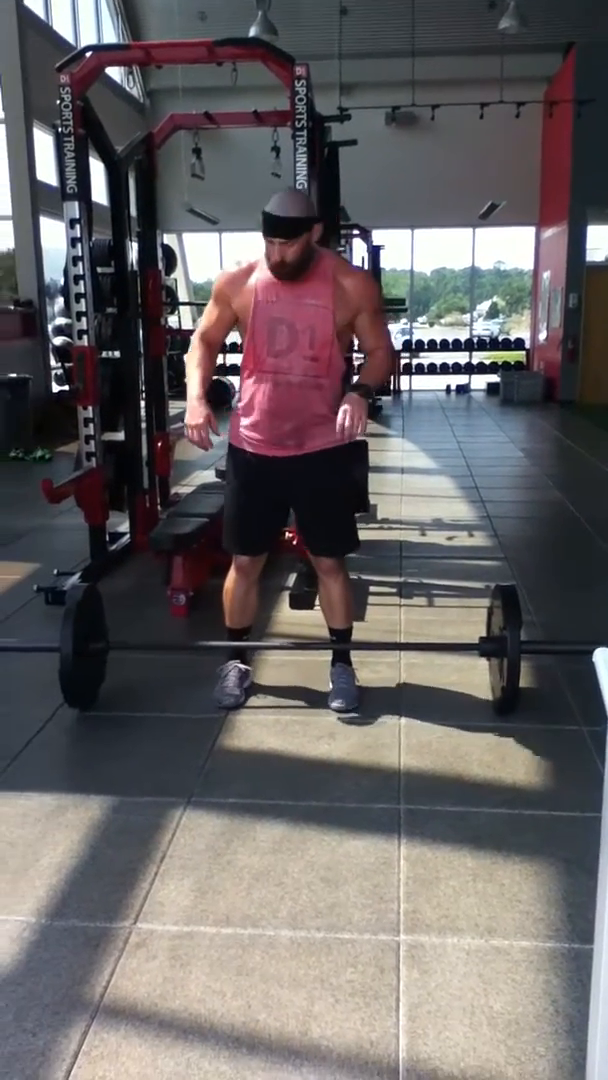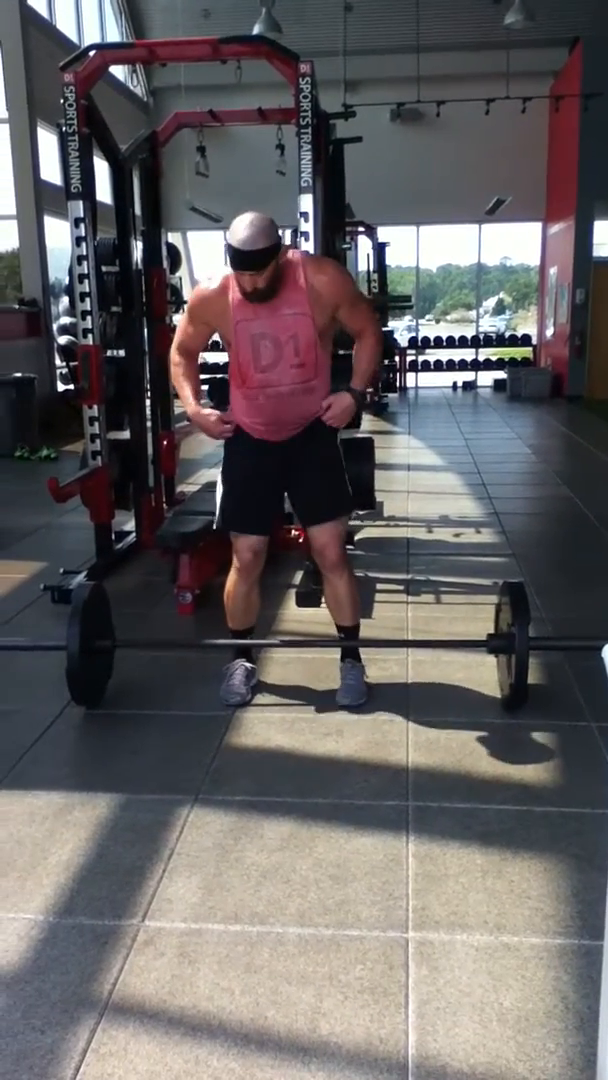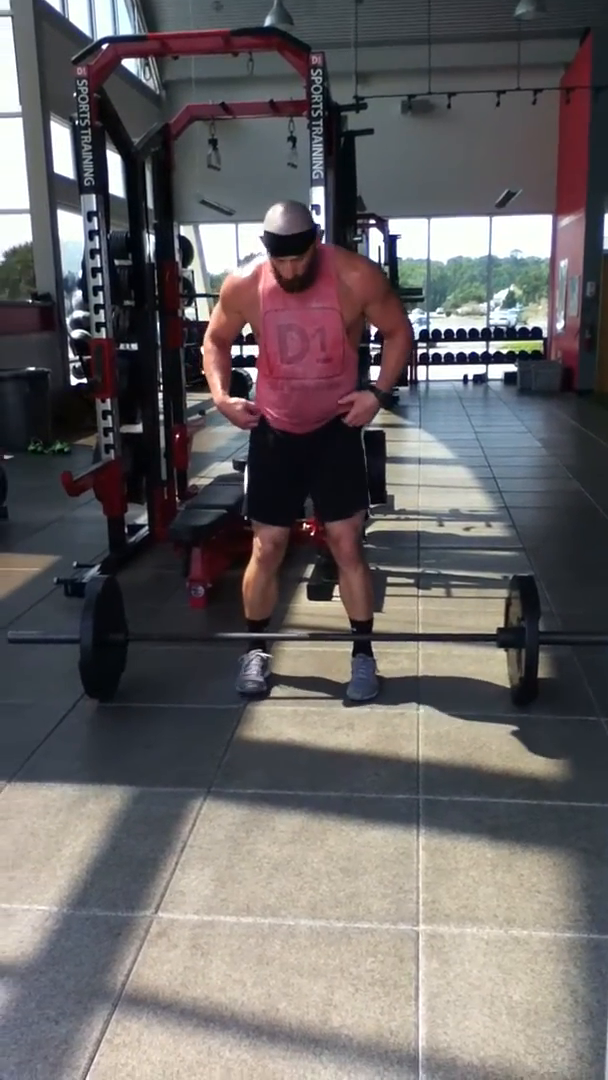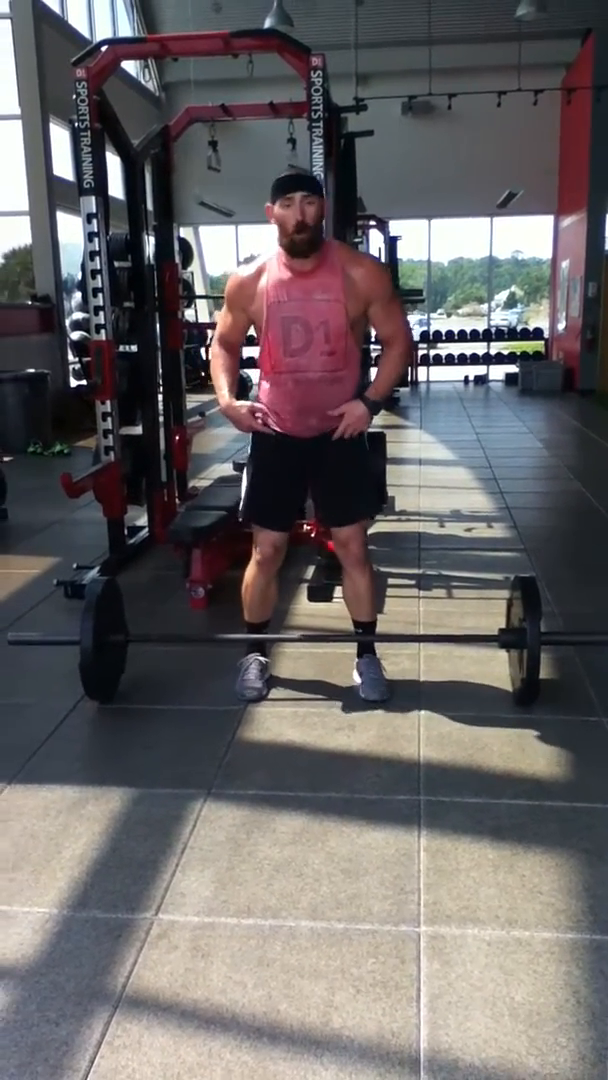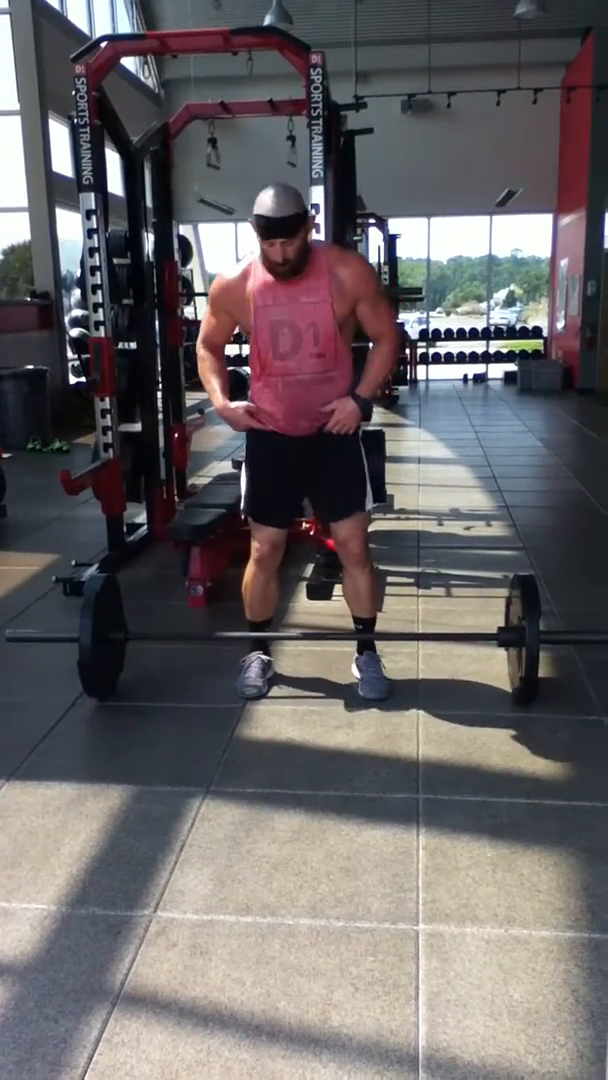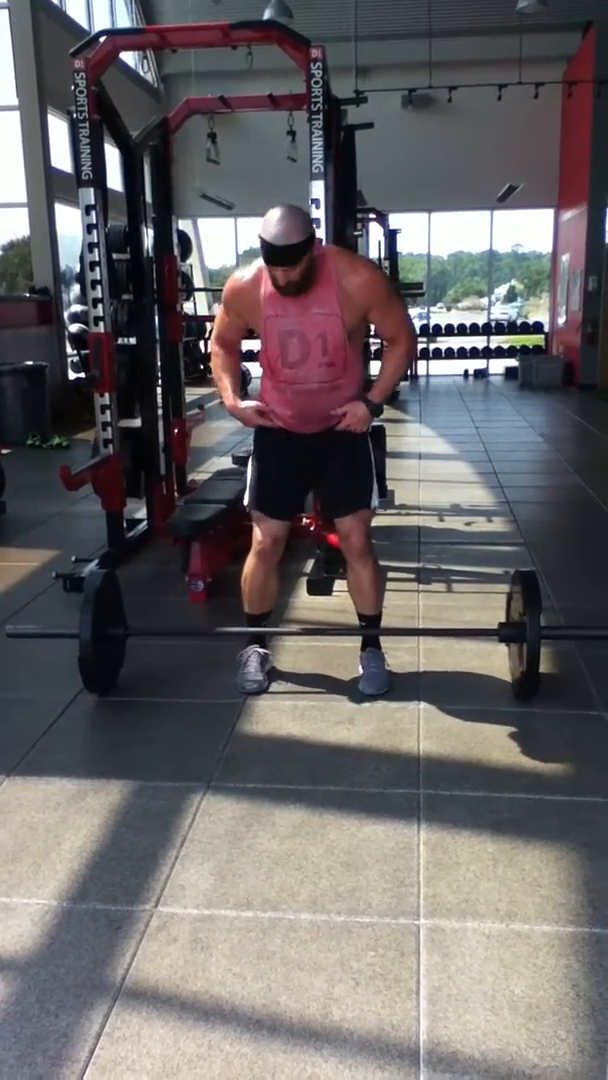
dt=0.4s
person 1, frame 1
left shoulder: (353, 285)
right shoulder: (236, 283)
left elbow: (380, 351)
right elbow: (204, 341)
left wrist: (359, 392)
right wrist: (196, 397)
left hip: (321, 448)
right hip: (252, 447)
left knee: (330, 561)
right knee: (244, 561)
left ankle: (340, 663)
right ankle: (236, 659)
person 1, frame 2
left shoulder: (324, 281)
right shoulder: (209, 298)
left elbow: (367, 331)
right elbow: (182, 353)
left wrist: (354, 392)
right wrist: (193, 406)
left hip: (313, 433)
right hip: (249, 439)
left knee: (330, 551)
right knee: (246, 557)
left ankle: (351, 658)
right ankle: (242, 658)
person 1, frame 3
left shoulder: (358, 277)
right shoulder: (242, 286)
left elbow: (399, 332)
right elbow: (216, 340)
left wrist: (378, 393)
right wrist: (221, 395)
left hip: (336, 428)
right hip: (273, 432)
left knee: (347, 544)
right knee: (267, 548)
left ankle: (362, 652)
right ankle: (256, 649)
person 1, frame 4
left shoulder: (362, 274)
right shoulder: (247, 283)
left elbow: (398, 341)
right elbow: (223, 344)
left wrist: (370, 402)
right wrist: (226, 399)
left hip: (339, 434)
right hip: (274, 436)
left knee: (352, 547)
right knee: (265, 552)
left ankle: (366, 654)
right ankle: (255, 653)
person 1, frame 5
left shoulder: (349, 273)
right shoulder: (232, 285)
left elbow: (387, 338)
right elbow: (209, 346)
left wrist: (362, 398)
right wrist: (220, 400)
left hip: (334, 431)
right hip: (270, 435)
left knee: (353, 545)
right knee: (265, 550)
left ankle: (366, 651)
right ankle: (258, 651)
person 1, frame 6
left shoulder: (358, 279)
right shoulder: (243, 287)
left elbow: (402, 340)
right elbow: (222, 343)
left wrist: (373, 401)
right wrist: (231, 398)
left hip: (343, 426)
right hip: (278, 429)
left knee: (356, 541)
right knee: (266, 543)
left ankle: (370, 647)
right ankle: (256, 645)
